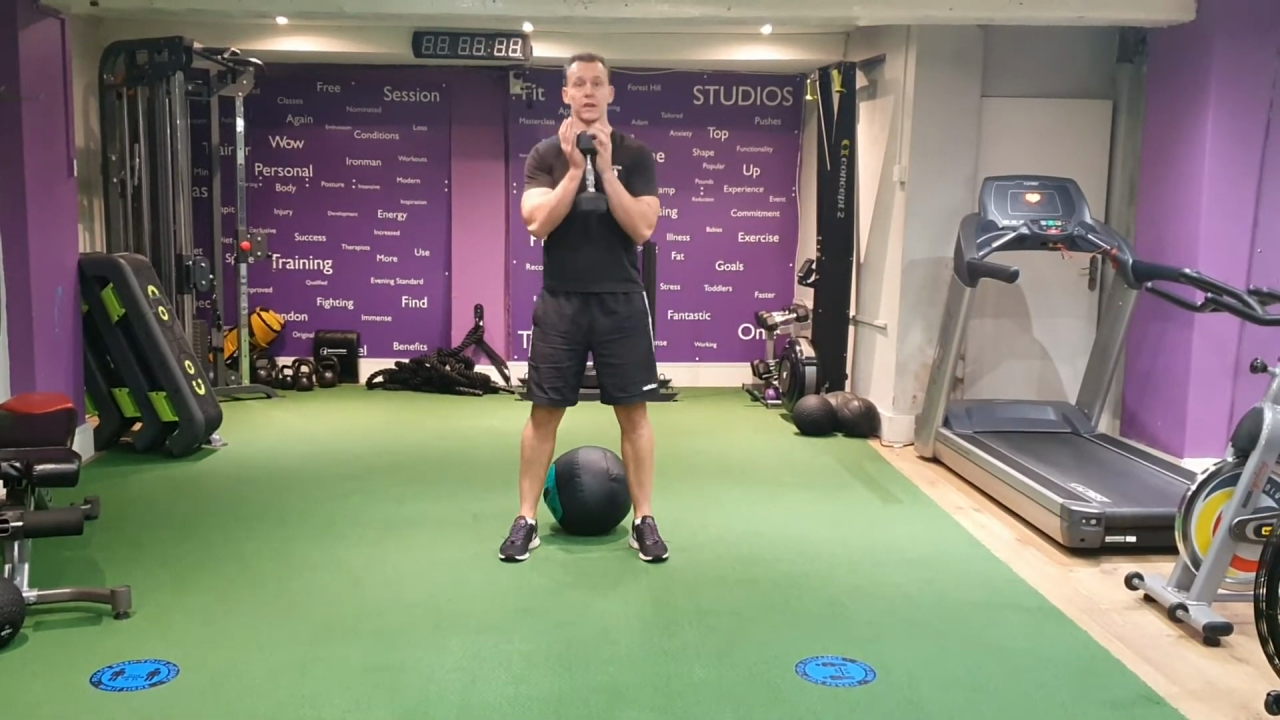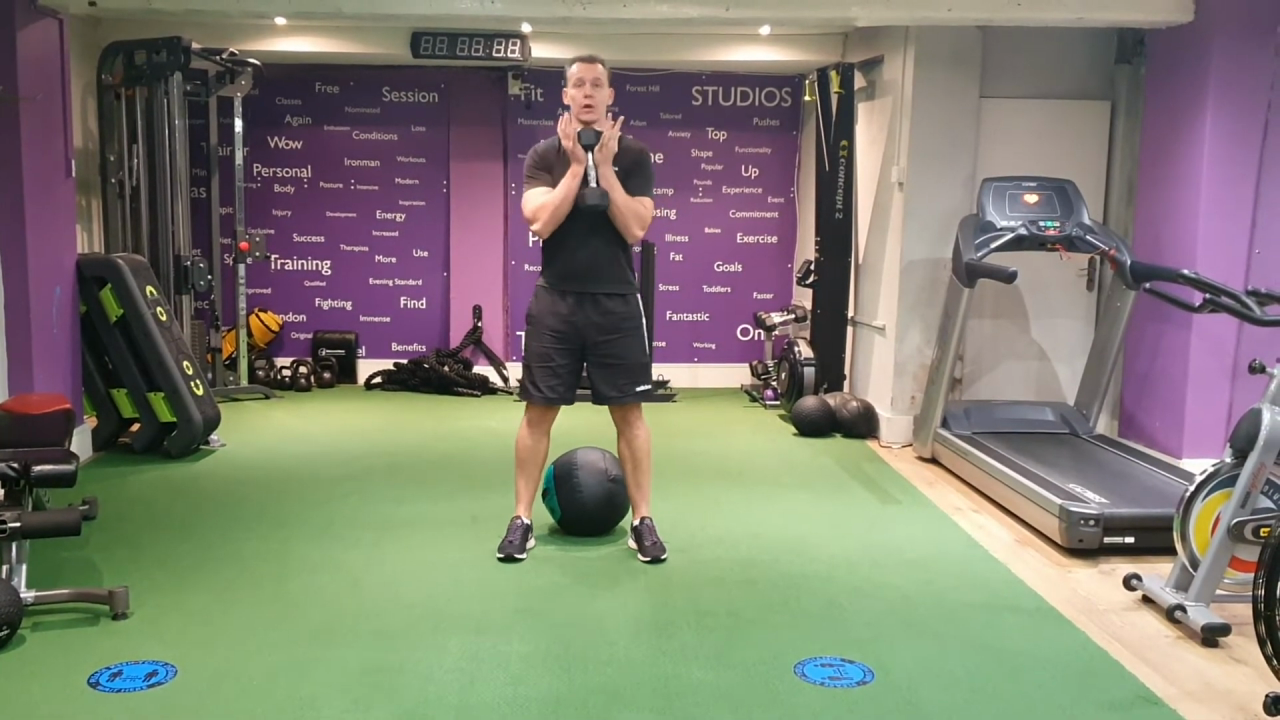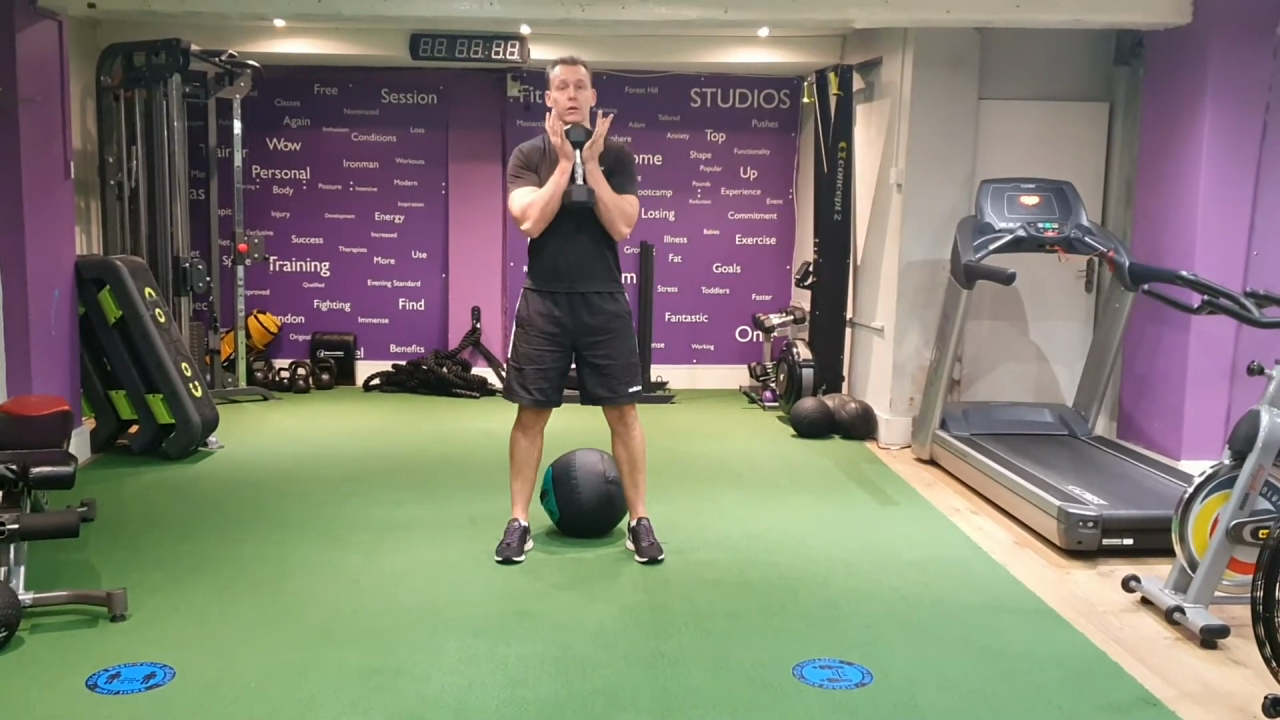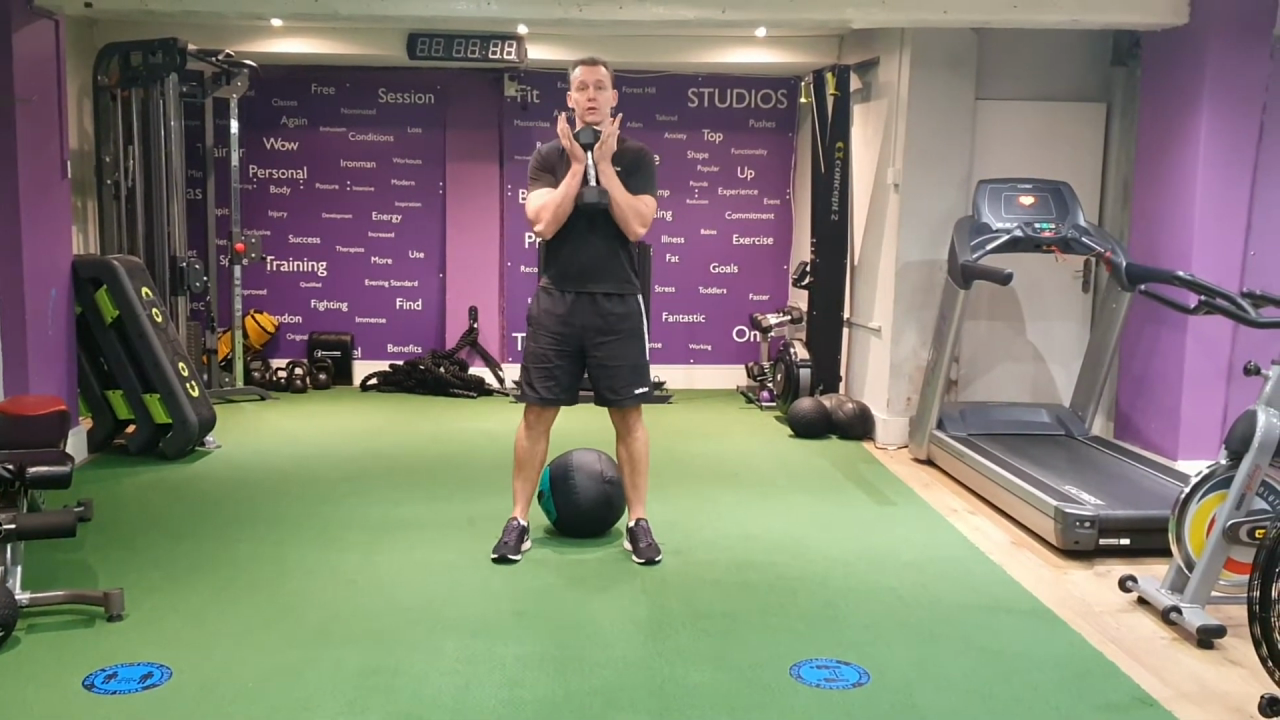
dt=0.4s
person 1, frame 1
left shoulder: (635, 154)
right shoulder: (546, 153)
left elbow: (643, 228)
right elbow: (537, 224)
left wrist: (605, 169)
right wrist: (574, 168)
left hip: (621, 299)
right hip: (561, 300)
left knee: (634, 411)
right knee: (545, 411)
left ankle: (643, 520)
right ankle: (526, 519)
person 1, frame 2
left shoulder: (633, 155)
right shoulder: (544, 154)
left elbow: (635, 229)
right elbow: (540, 223)
left wrist: (604, 167)
right wrist: (576, 165)
left hip: (615, 300)
right hip: (555, 299)
left knee: (629, 411)
right knee: (539, 411)
left ankle: (641, 520)
right ankle: (522, 519)
person 1, frame 3
left shoulder: (617, 156)
right shoulder: (529, 154)
left elbow: (621, 226)
right elbow: (530, 221)
left wrist: (591, 164)
right wrist: (564, 162)
left hip: (604, 300)
right hip: (544, 300)
left knee: (623, 413)
right knee: (531, 413)
left ankle: (639, 522)
right ankle: (519, 522)
person 1, frame 4
left shoulder: (636, 156)
right shoulder: (547, 155)
left elbow: (637, 227)
right elbow: (544, 223)
left wrist: (604, 164)
right wrist: (578, 164)
left hip: (617, 300)
right hip: (557, 299)
left knee: (628, 413)
right knee: (537, 412)
left ankle: (637, 522)
right ankle: (519, 521)
